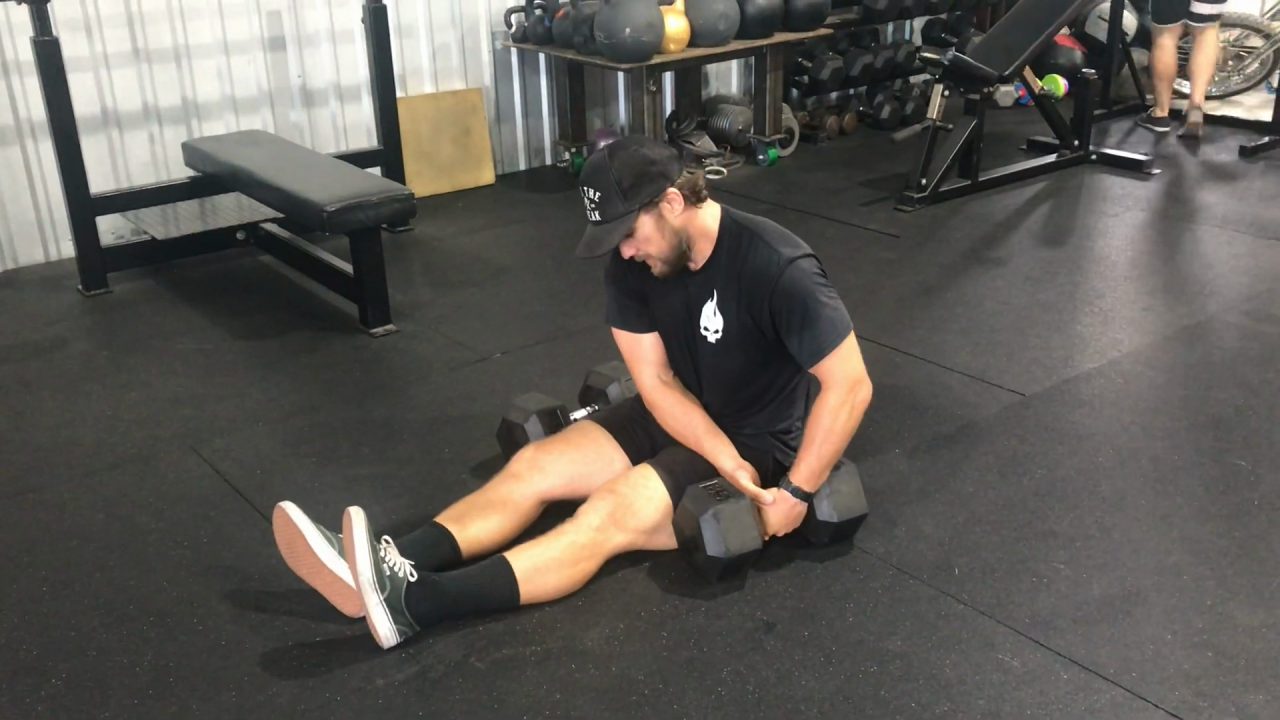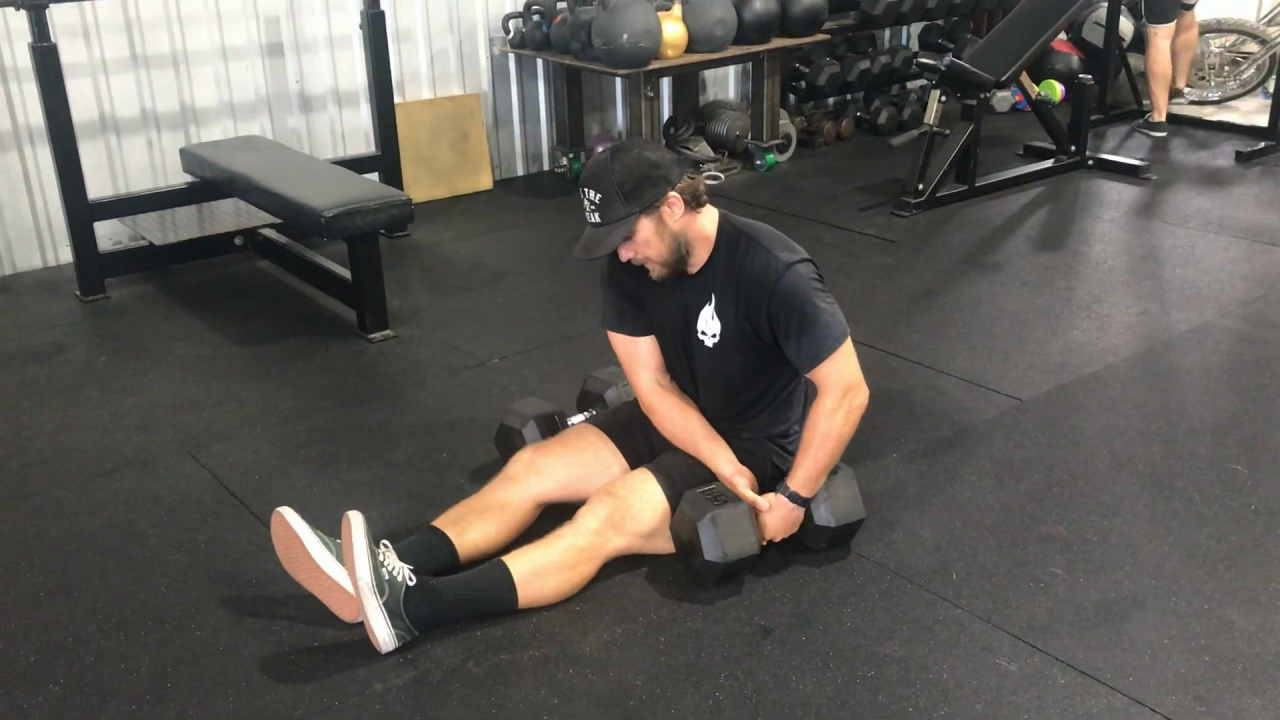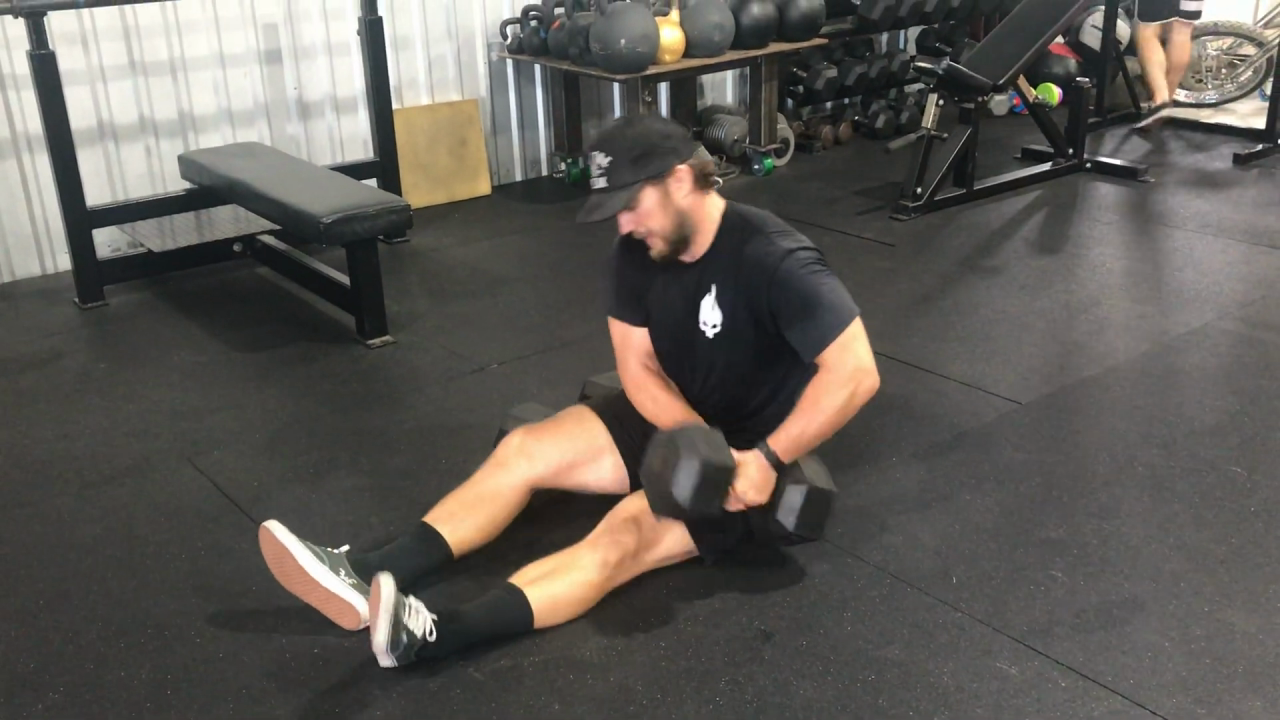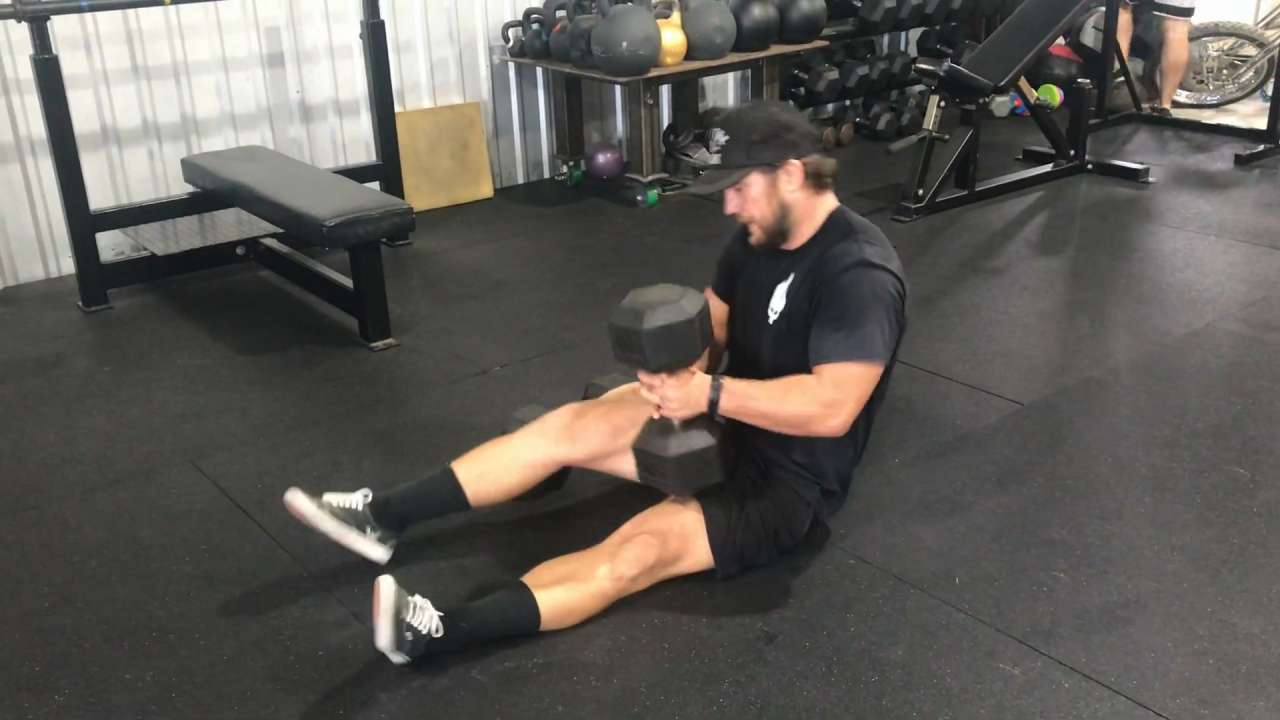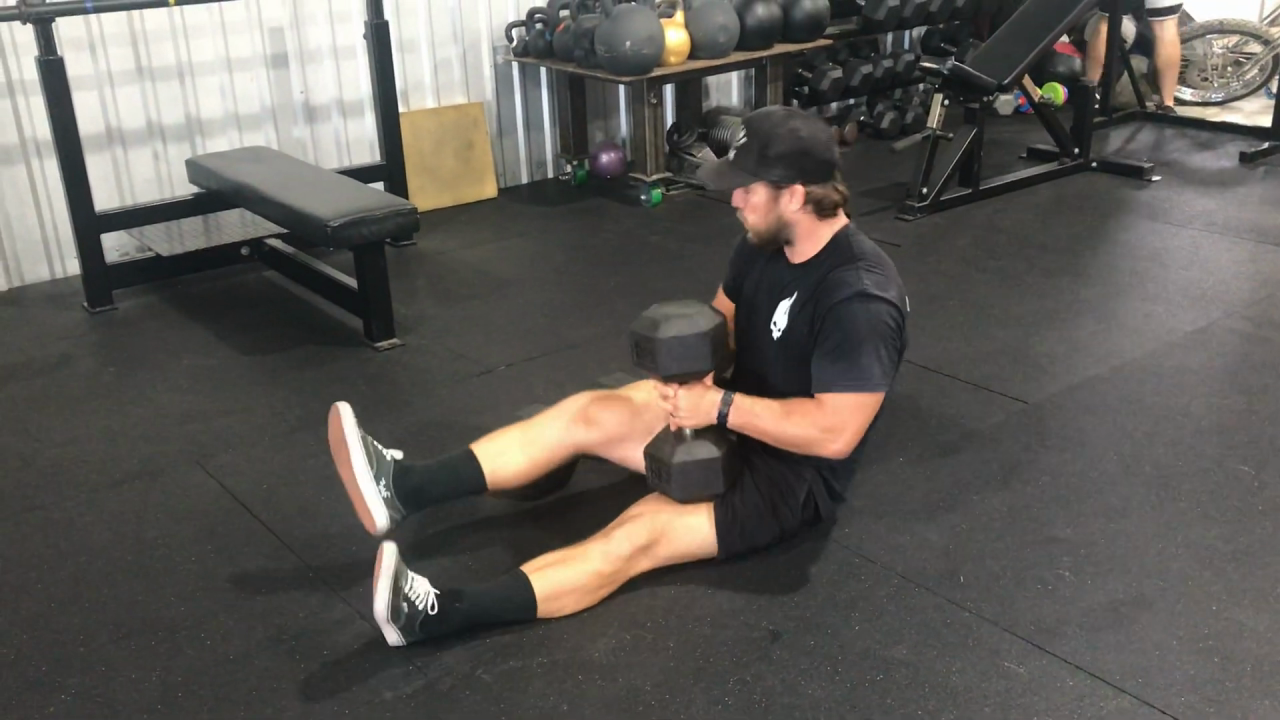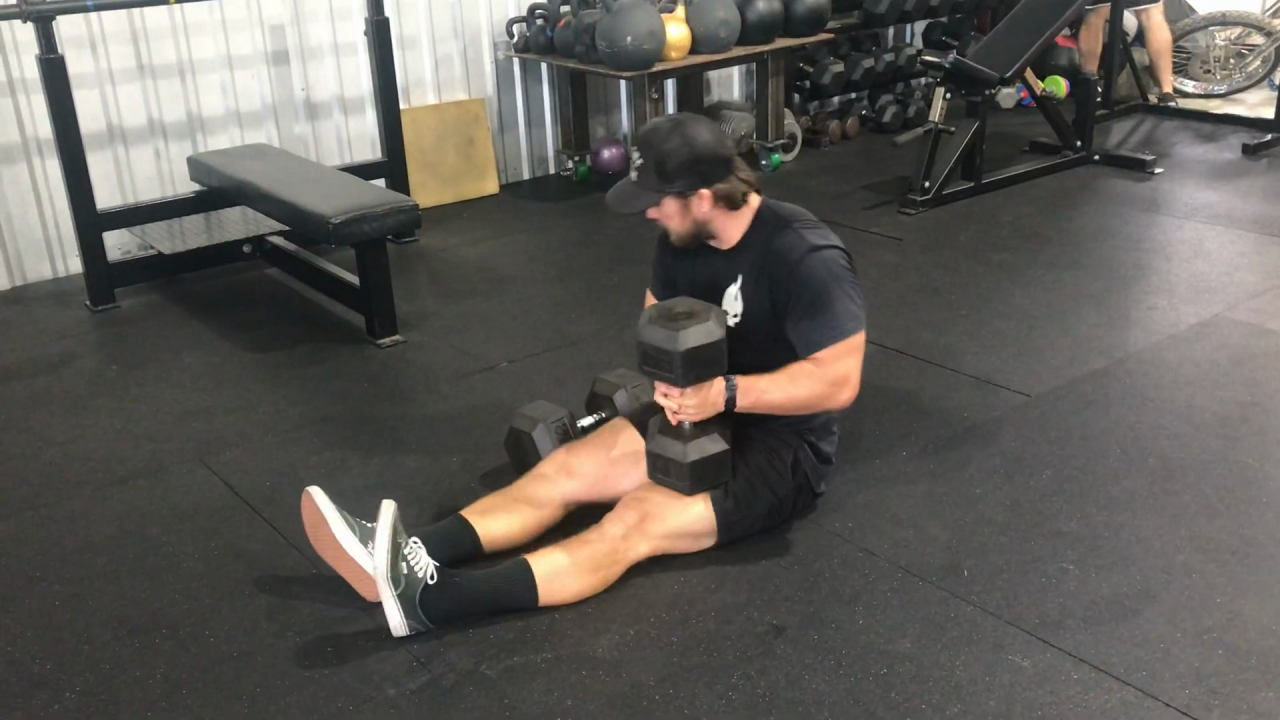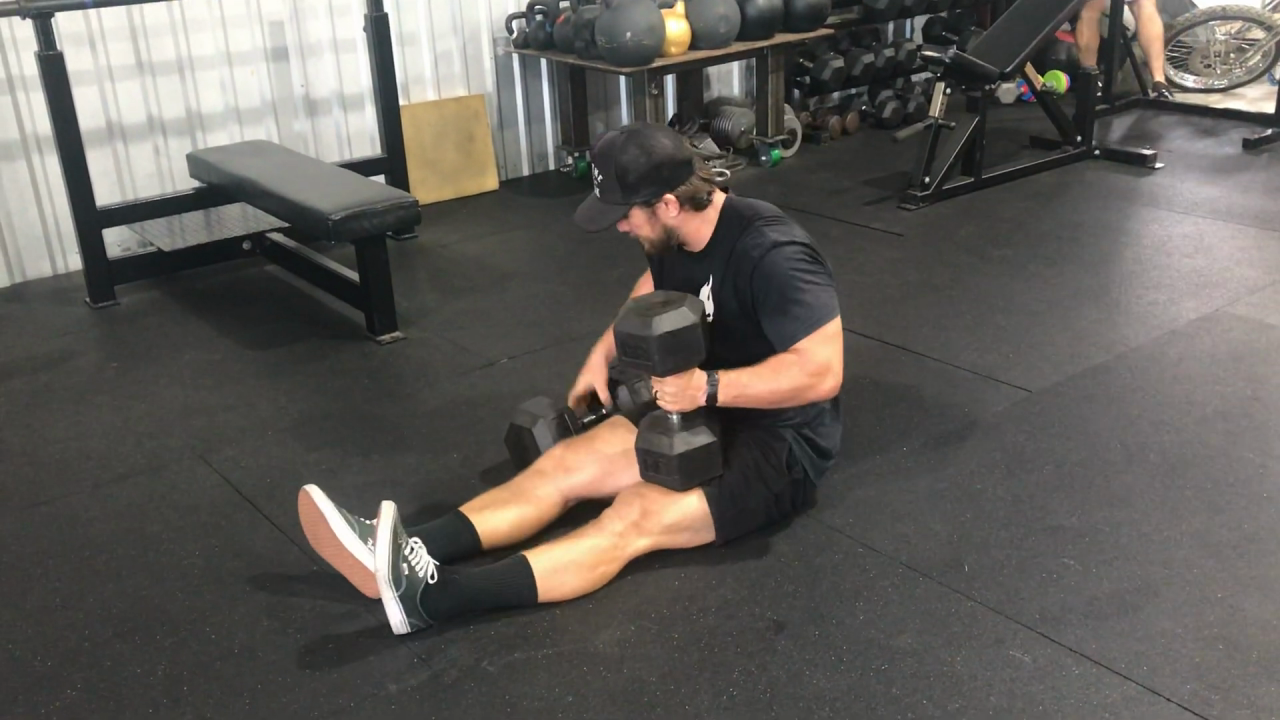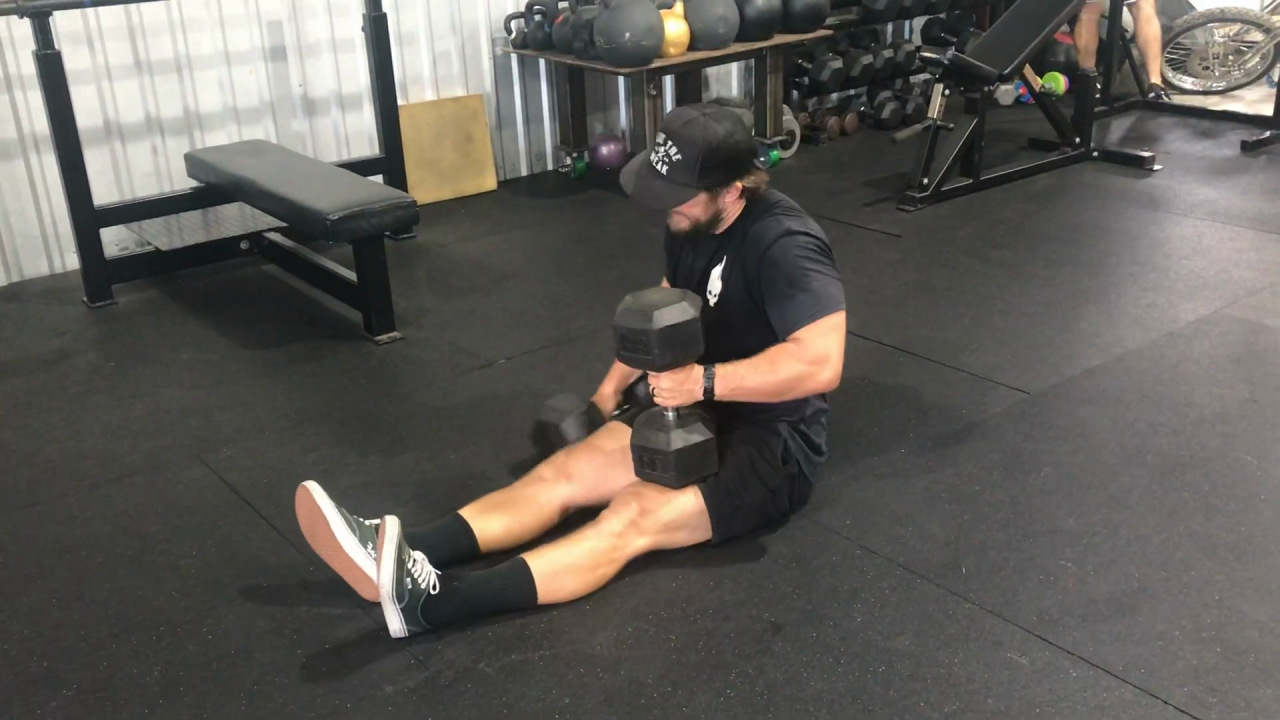
dt=0.4s
person 1, frame 1
left shoulder: (777, 268)
right shoulder: (633, 264)
left elbow: (849, 386)
right elbow: (658, 382)
left wrist: (794, 493)
right wrist: (727, 463)
left hip: (758, 440)
right hip: (679, 417)
left knee: (610, 513)
right knee: (533, 465)
left ankle: (413, 602)
right ankle: (389, 569)
person 1, frame 2
left shoulder: (774, 273)
right shoulder: (629, 268)
left elbow: (846, 391)
right elbow: (655, 386)
left wrist: (792, 498)
right wrist: (726, 470)
left hip: (755, 445)
right hip: (676, 421)
left knee: (610, 516)
right knee: (532, 467)
left ankle: (412, 606)
right ankle: (387, 574)
person 1, frame 3
left shoulder: (775, 260)
right shoulder: (640, 252)
left elbow: (856, 374)
right elbow: (640, 372)
left wrist: (764, 460)
left hip: (751, 448)
right hip: (674, 422)
left knee: (625, 536)
right knee: (525, 449)
left ankle: (427, 634)
right ankle: (370, 579)
person 1, frame 4
left shoulder: (859, 272)
right shoulder: (760, 233)
left elbow: (832, 408)
right elbow: (713, 324)
left wrist: (710, 393)
right wrist: (687, 372)
left hip: (793, 477)
right hip: (732, 424)
left knee: (642, 548)
right knee: (571, 427)
left ankle: (436, 631)
right ankle: (383, 517)
person 1, frame 5
left shoulder: (860, 298)
right shoulder: (767, 242)
left elbow: (835, 433)
right elbow: (725, 317)
left wrist: (721, 407)
right wrist: (701, 375)
left hip: (794, 473)
right hip: (740, 415)
left knee: (637, 535)
right knee: (585, 413)
left ankle: (432, 613)
right ankle: (401, 489)
person 1, frame 6
left shoulder: (807, 258)
right shoulder: (685, 237)
left elbow: (838, 382)
left wrist: (727, 392)
right wrist: (673, 378)
left hip: (781, 449)
right hip: (701, 414)
left knee: (638, 521)
right knee: (563, 470)
left ankle: (431, 598)
right ankle: (411, 558)
person 1, frame 7
left shoulder: (771, 254)
right shoulder: (676, 234)
left elbow: (821, 372)
left wrist: (708, 385)
right wrist: (601, 354)
left hip: (780, 443)
right hip: (702, 410)
left knee: (635, 516)
right knee: (563, 463)
left ankle: (432, 596)
right ankle: (405, 555)
person 1, frame 8
left shoulder: (783, 244)
right shoulder: (692, 219)
left elbow: (820, 364)
left wrist: (704, 380)
right wrist: (612, 384)
left hip: (772, 441)
right hip: (696, 410)
left knee: (634, 517)
right knee: (562, 473)
left ankle: (433, 601)
right ankle: (398, 556)
